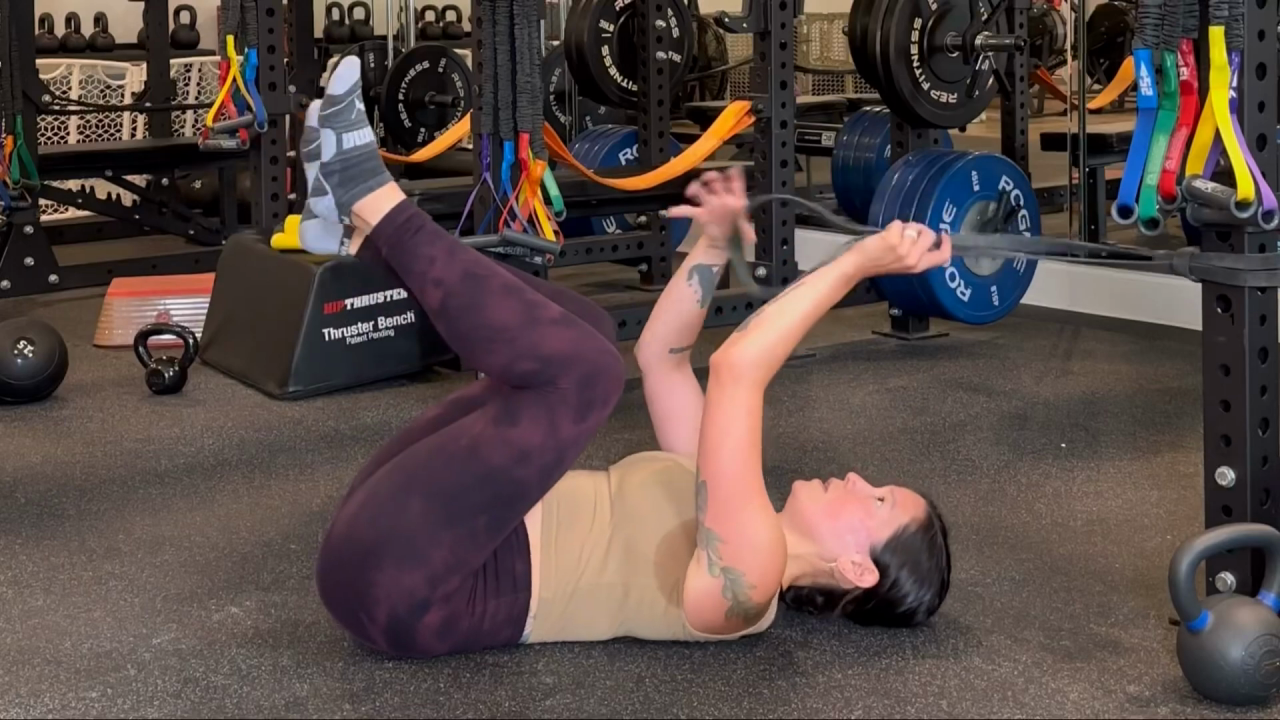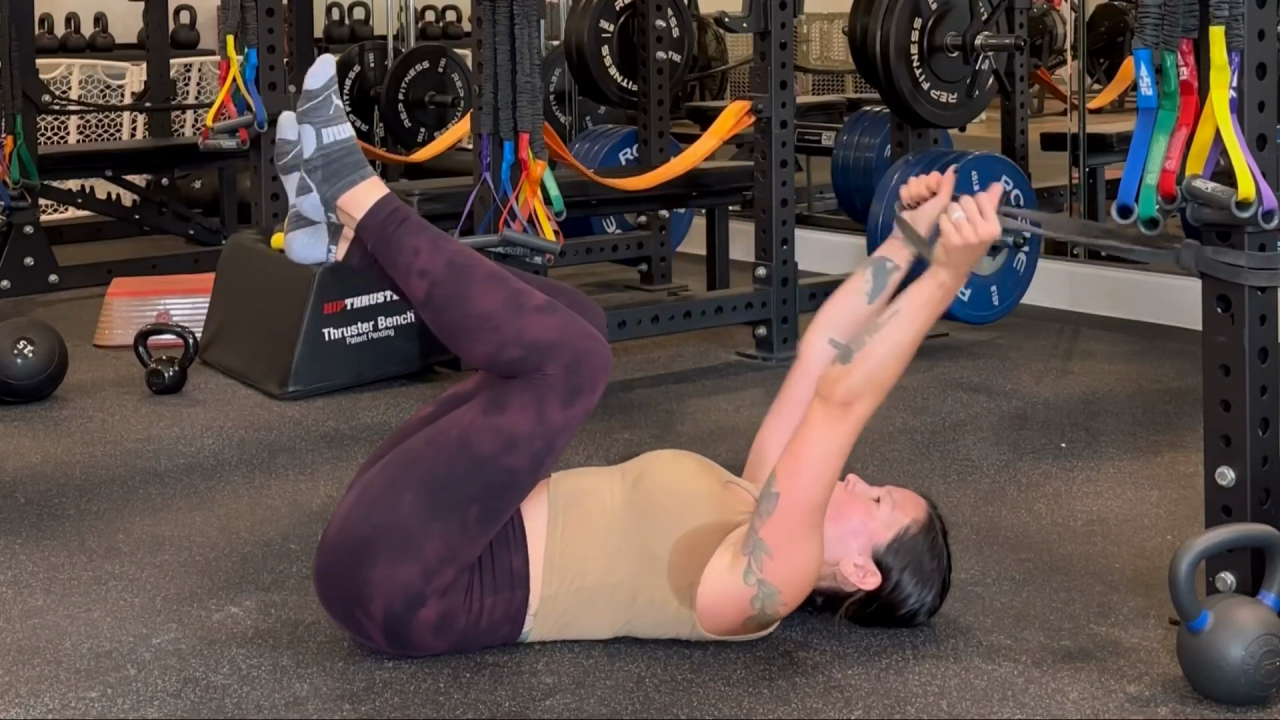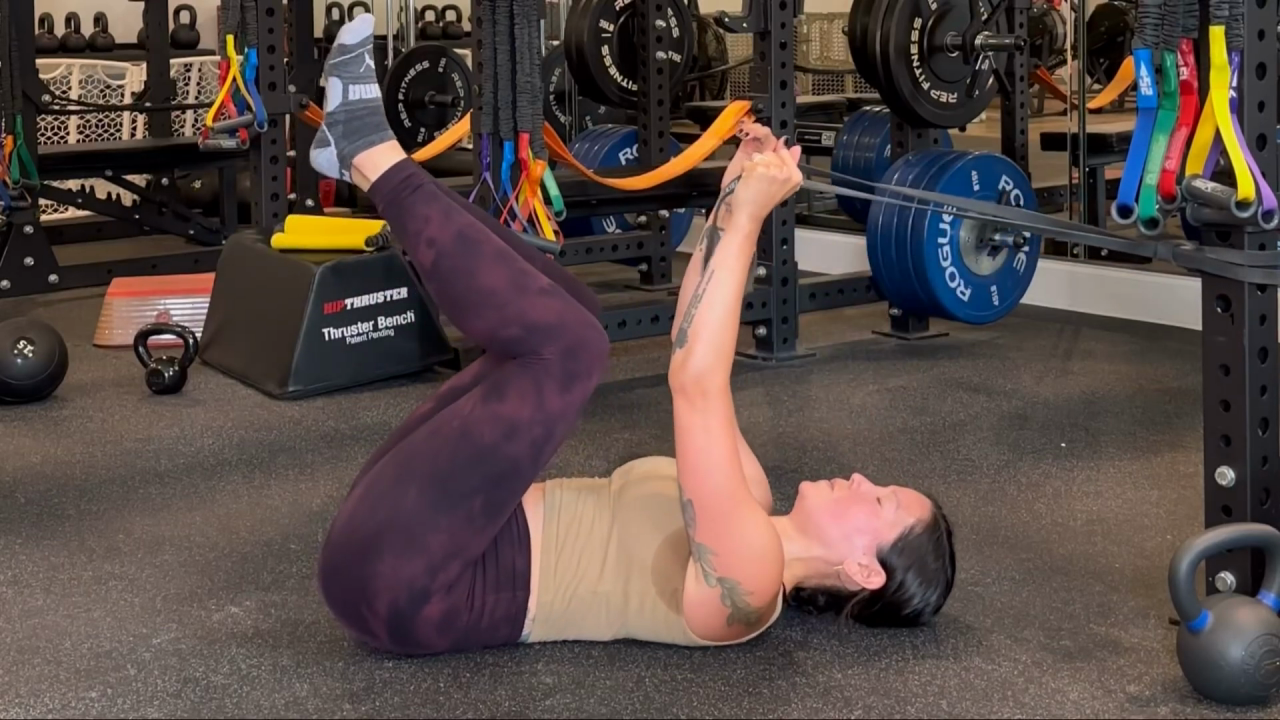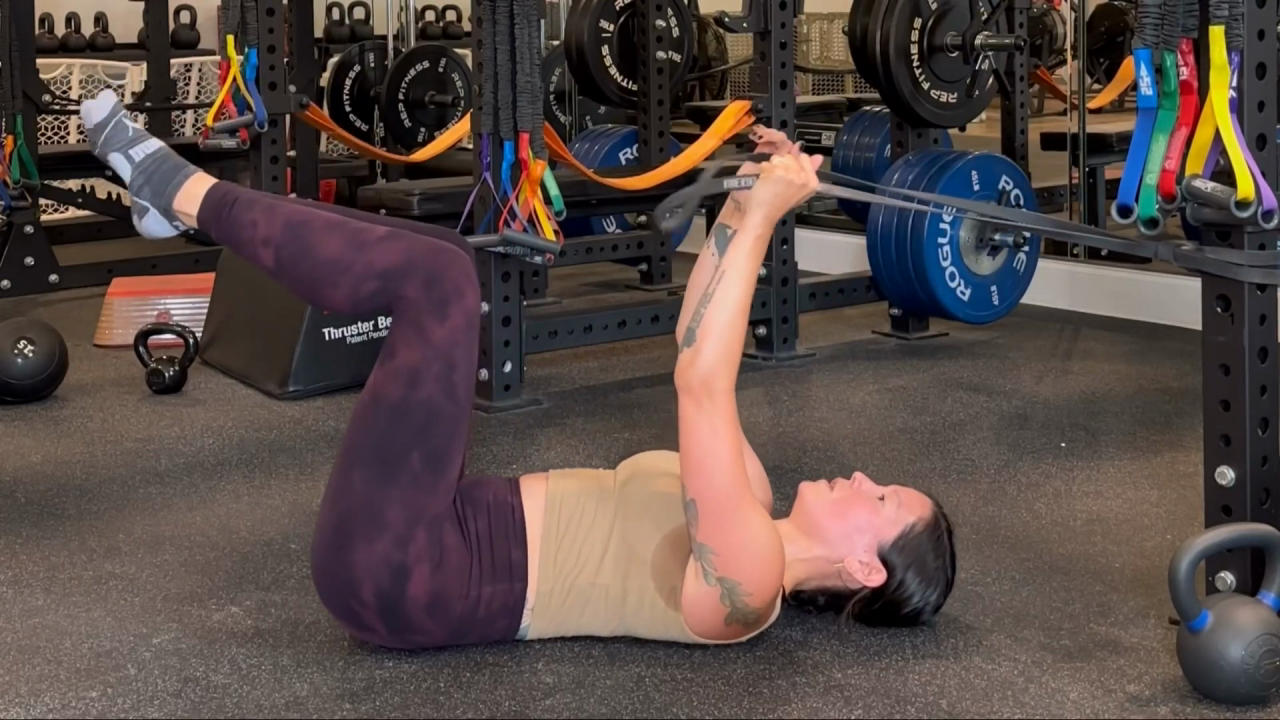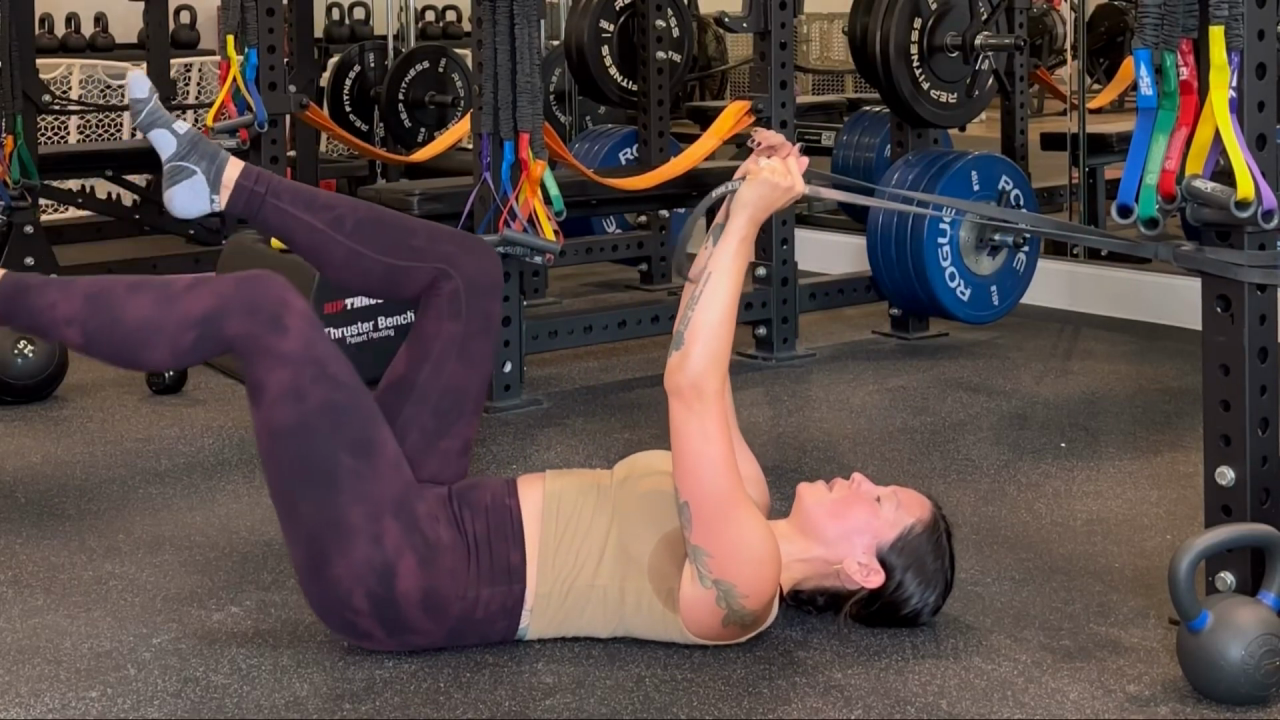
dt=1s
person 1, frame 1
left shoulder: (746, 578)
right shoulder: (726, 514)
left elbow: (735, 369)
right elbow: (660, 354)
left wrist: (856, 262)
right wrist: (714, 242)
left hip: (395, 576)
right hip: (404, 525)
left knee: (581, 366)
right knee: (580, 333)
left ankle: (373, 202)
right ankle: (359, 234)
person 1, frame 2
left shoulder: (769, 586)
right shoulder: (753, 515)
left elbow: (841, 400)
right elbow: (821, 362)
left wrist: (945, 274)
right wrist: (905, 243)
left hip: (395, 575)
right hip: (422, 527)
left knee: (567, 353)
right knee: (570, 322)
left ankle: (358, 197)
right ankle: (346, 237)
person 1, frame 3
left shoulder: (745, 582)
right shoulder: (748, 513)
left elbow: (695, 385)
right elbow: (697, 353)
left wrist: (745, 221)
right wrist: (729, 204)
left hip: (398, 575)
right hip: (421, 525)
left knee: (565, 341)
right knee: (562, 316)
left ankle: (375, 159)
right ankle: (369, 157)
person 1, frame 4
left shoulder: (743, 583)
right shoulder: (747, 517)
left elbow: (702, 388)
right elbow: (703, 358)
left wrist: (760, 220)
right wrist: (745, 205)
left hip: (396, 576)
right hip: (446, 533)
left knee: (433, 276)
right knee: (441, 264)
left ankle: (189, 195)
right ankle: (191, 196)
person 1, frame 5
left shoulder: (740, 583)
right shoulder: (748, 510)
left elbow: (689, 388)
right elbow: (700, 370)
left wrist: (743, 219)
right wrist: (741, 209)
left hip: (388, 576)
right hip: (434, 517)
left knee: (264, 309)
right knee: (465, 268)
right ankle: (223, 180)
